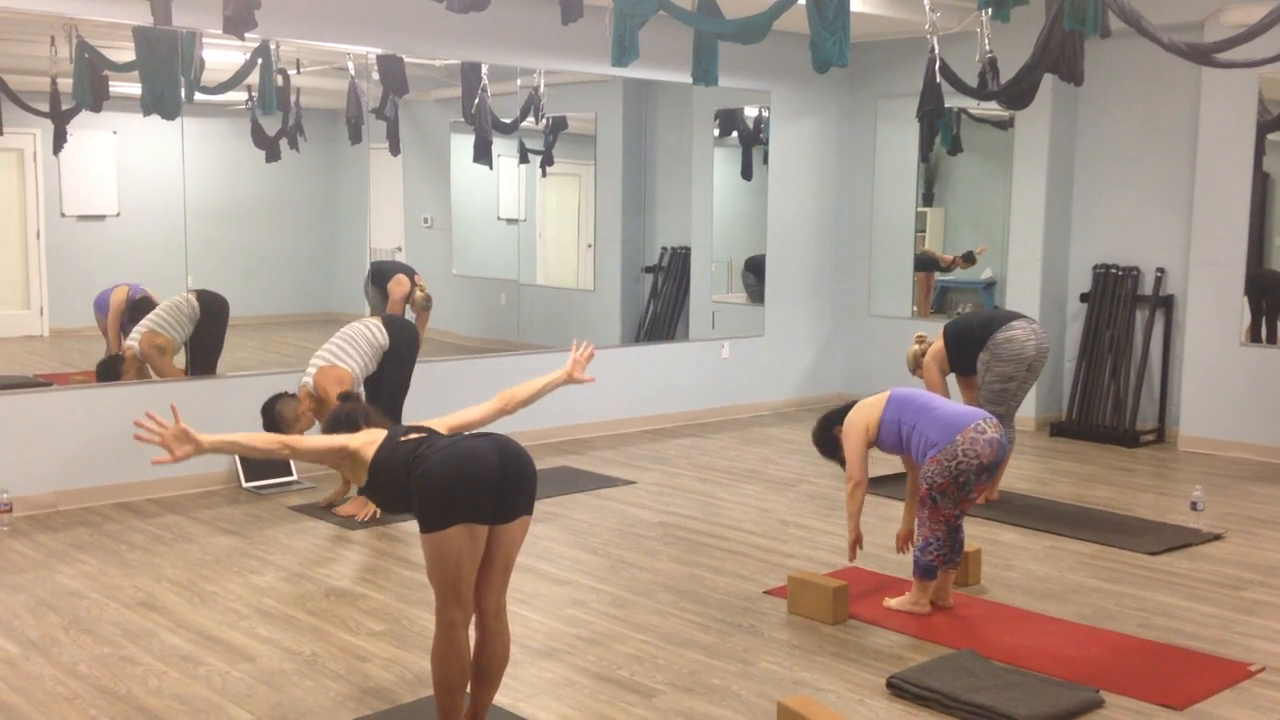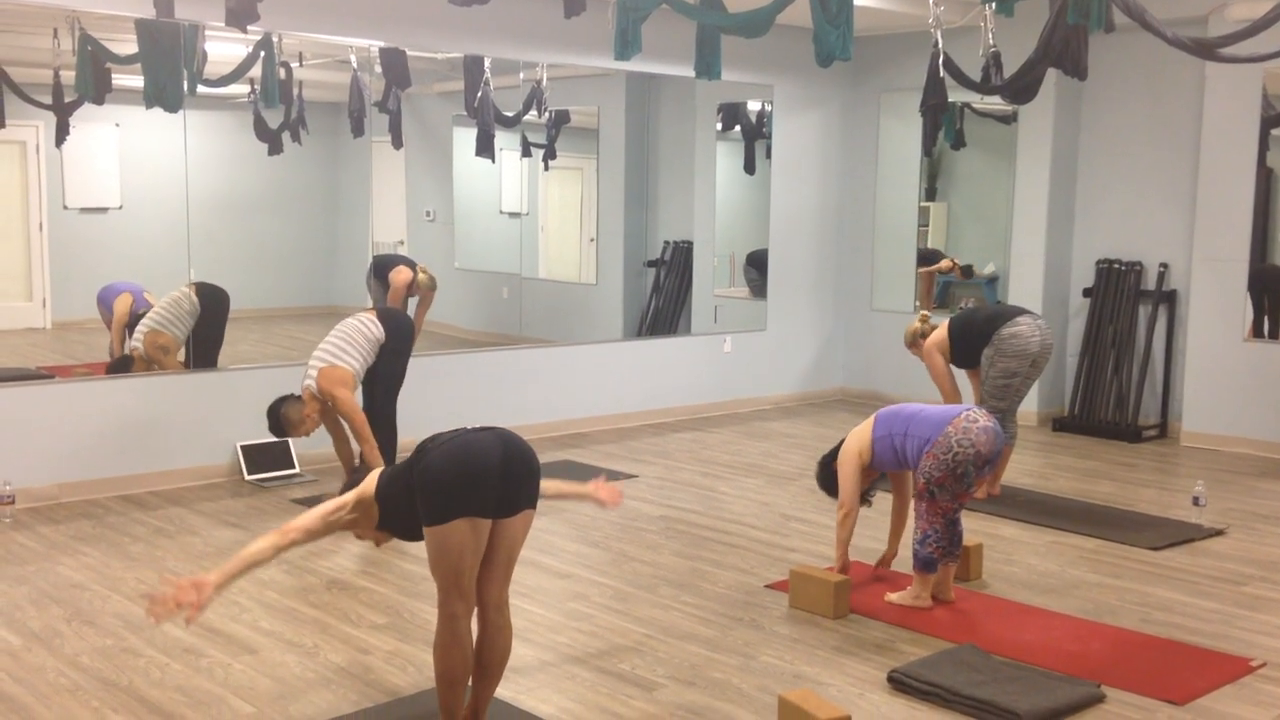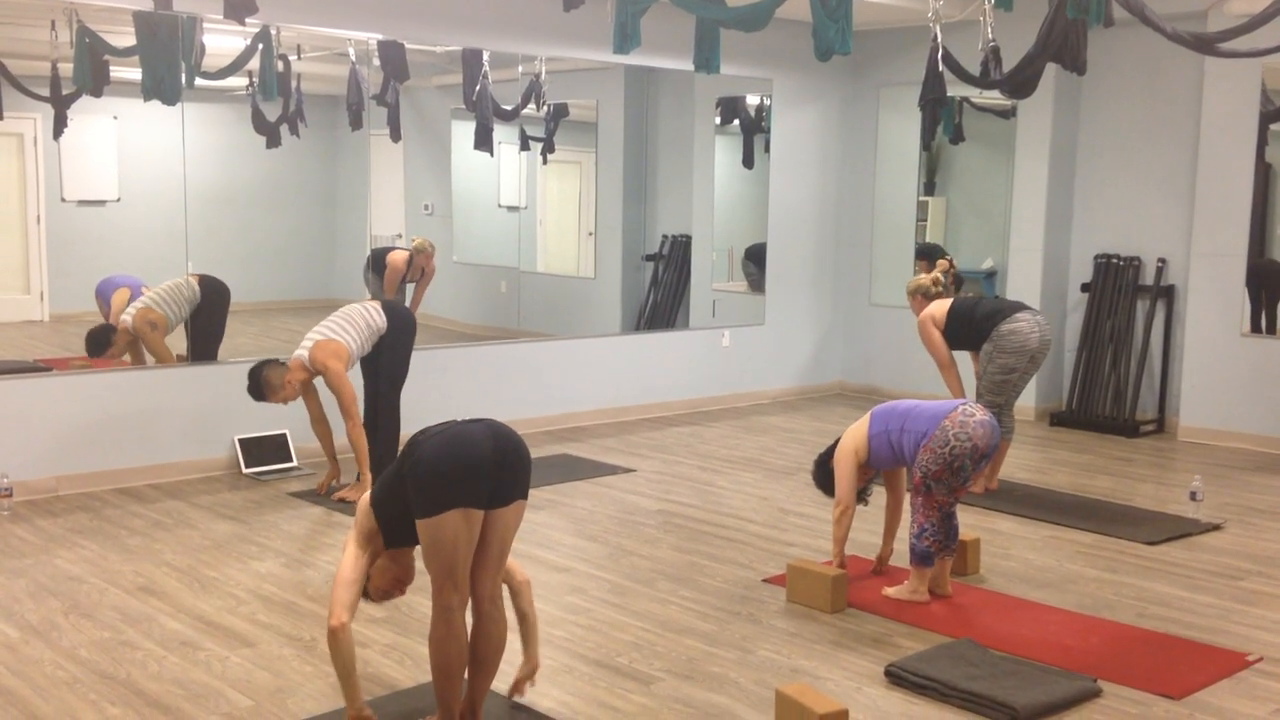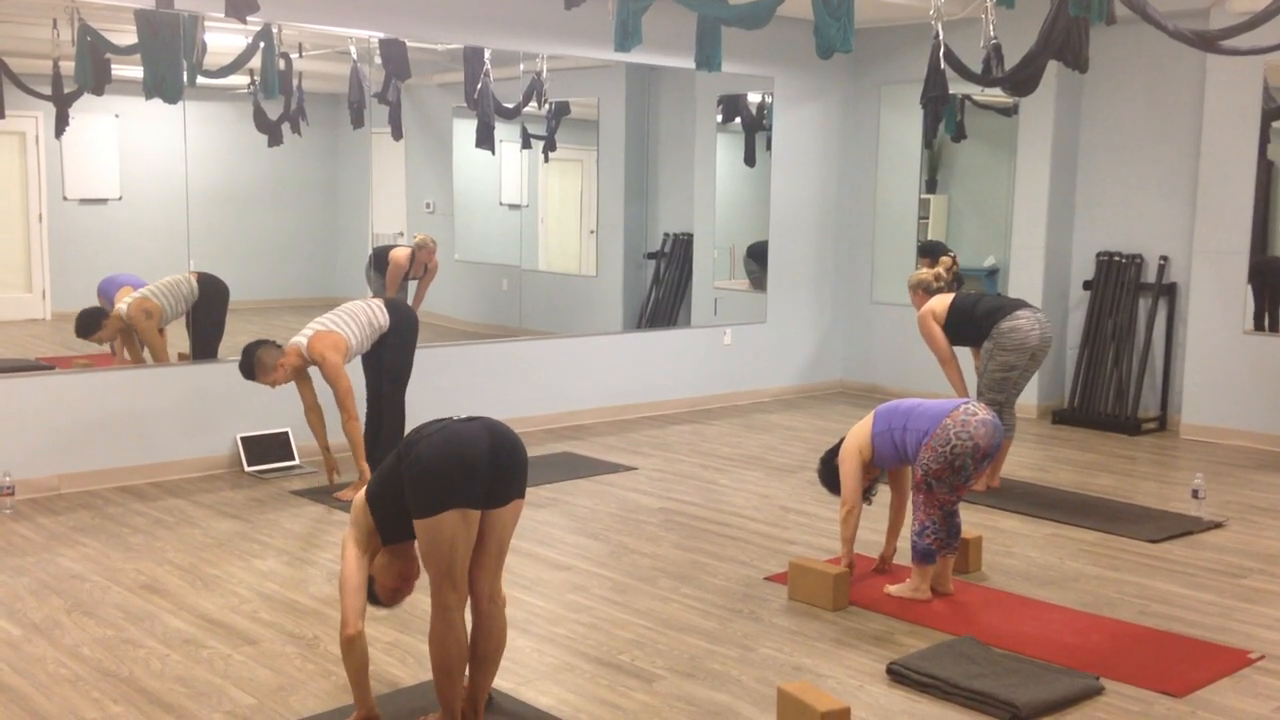
dt=0.7s
person 1, frame 1
left shoulder: (350, 447)
right shoulder: (428, 430)
left elbow: (284, 446)
right elbow: (503, 402)
left wrist: (203, 445)
right wrist: (565, 375)
left hip: (452, 478)
right hip: (513, 459)
left knee: (453, 620)
right knee: (492, 611)
person 1, frame 2
left shoulder: (358, 502)
right shoulder: (405, 482)
left elbow: (285, 535)
right elbow: (516, 479)
left wrist: (214, 581)
right wrist: (586, 490)
left hip: (455, 468)
right hip: (515, 449)
left knee: (456, 610)
right knee: (494, 604)
person 1, frame 3
left shoulder: (366, 538)
left elbow: (338, 623)
right elbow: (519, 581)
right wrist: (531, 655)
left hip: (446, 461)
right hip: (508, 445)
left knee: (449, 605)
right knee: (488, 596)
person 1, frame 4
left shoulder: (364, 535)
left elbow: (352, 629)
right elbow: (498, 597)
right wrist: (479, 681)
left hip: (443, 460)
right hip: (506, 445)
left knee: (448, 606)
right knee: (487, 595)
person 2, frame 1
left shoulder: (932, 360)
right shoulder: (959, 350)
right elbow: (973, 407)
left hip: (1007, 343)
right hip: (1037, 336)
right knee: (1004, 420)
right ankle: (991, 488)
person 2, frame 2
left shoulder: (932, 346)
right shoulder: (958, 335)
left elbow: (952, 400)
right elbow: (982, 391)
left hip: (1012, 338)
left knee: (990, 414)
right knee: (1006, 414)
right ankle: (993, 483)
person 2, frame 3
left shoulder: (927, 317)
right shoulder: (958, 309)
left elbow: (947, 367)
right elbow: (979, 360)
left hip: (1010, 334)
left knee: (985, 410)
right knee: (1003, 409)
left ankle: (975, 480)
right ankle: (991, 478)
person 2, frame 4
left shoulder: (926, 313)
right shoulder: (959, 303)
left elbow: (948, 362)
right elbow: (980, 353)
left wrist: (965, 401)
left hip: (1012, 331)
right hip: (1039, 323)
left knee: (986, 407)
right knee: (1004, 406)
left ankle: (977, 477)
right ankle: (993, 476)
person 3, frame 1
left shoulder: (855, 420)
right shoulder: (890, 415)
left elbow: (856, 480)
right elbow: (917, 475)
left wrist: (854, 529)
right wrist: (907, 523)
left hip: (960, 446)
left knee: (932, 524)
right knee: (950, 520)
left ankle: (918, 599)
right ankle: (942, 593)
person 3, frame 2
left shoulder: (852, 449)
right shoulder: (888, 442)
left elbow: (847, 509)
right elbow: (901, 499)
left wrist: (841, 557)
right wrist: (891, 548)
left hip: (957, 439)
left knee: (929, 514)
right knee: (948, 511)
left ankle: (920, 594)
right ankle: (943, 587)
person 3, frame 3
left shoulder: (848, 446)
right shoulder: (883, 446)
left elbow: (844, 507)
right elbow: (895, 497)
left wrist: (837, 555)
right wrist: (886, 547)
left hip: (953, 433)
left knee: (925, 507)
right knee: (943, 506)
left ankle: (917, 589)
right ankle: (940, 581)
person 3, frame 4
left shoulder: (852, 446)
right shoulder: (888, 442)
left elbow: (850, 506)
right elbow: (900, 497)
left wrist: (846, 554)
right wrist: (889, 547)
left hip: (956, 431)
left knee: (926, 504)
right knee: (946, 503)
left ankle: (919, 586)
right ankle: (942, 579)
person 4, frame 1
left shoulder: (328, 391)
right shoulder: (308, 396)
right wrist: (346, 485)
left hip: (399, 337)
right hip: (376, 333)
left knee: (385, 419)
person 4, frame 2
left shoulder: (332, 391)
right shoulder: (309, 397)
left elbow: (368, 444)
right elbow: (339, 438)
left hip: (394, 328)
right hip: (371, 327)
left knee: (382, 410)
right knee: (371, 410)
person 4, frame 3
left shoulder: (327, 364)
right shoulder: (297, 367)
left elbow: (353, 422)
right elbow: (318, 419)
left wrist: (366, 476)
right wrist: (333, 464)
left hip: (395, 323)
right hip: (372, 323)
left knee: (386, 404)
right knee: (373, 404)
right ankle: (369, 478)
person 4, frame 4
left shoulder: (324, 355)
right shoulder: (292, 354)
left elbow: (349, 415)
right elbow: (311, 409)
left wrist: (361, 467)
right wrist: (327, 455)
left hip: (398, 322)
right hip: (377, 325)
left knee: (390, 403)
right knee: (375, 404)
right ankle: (371, 477)
